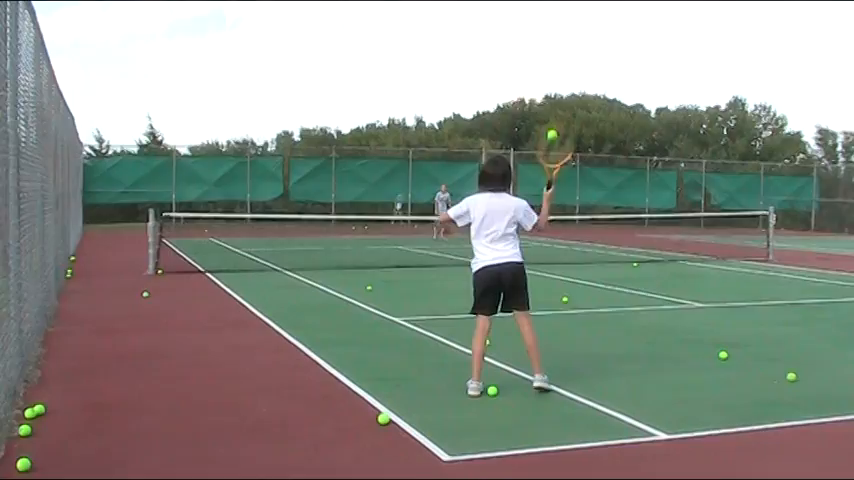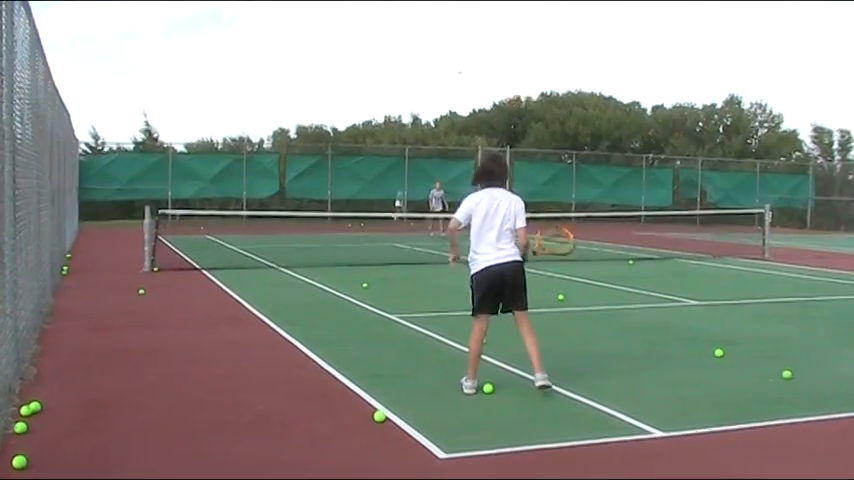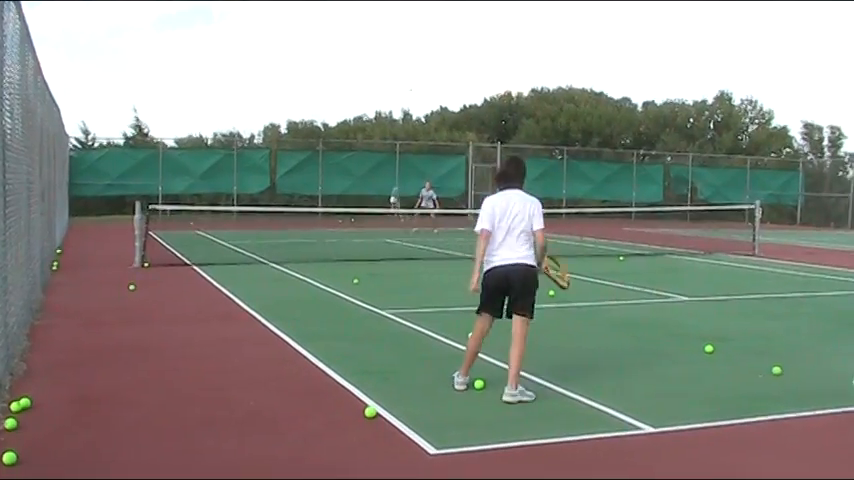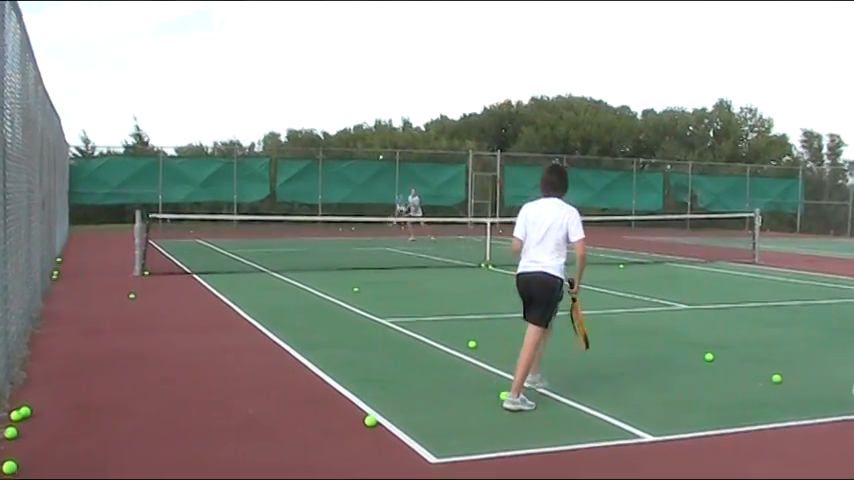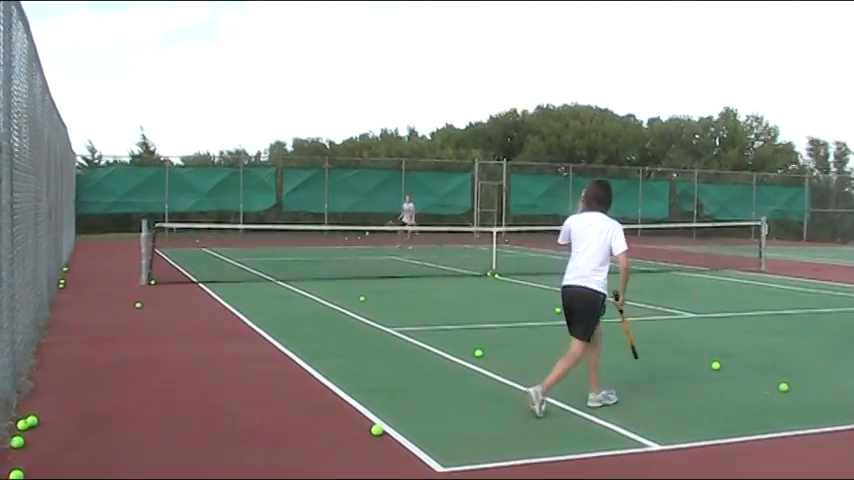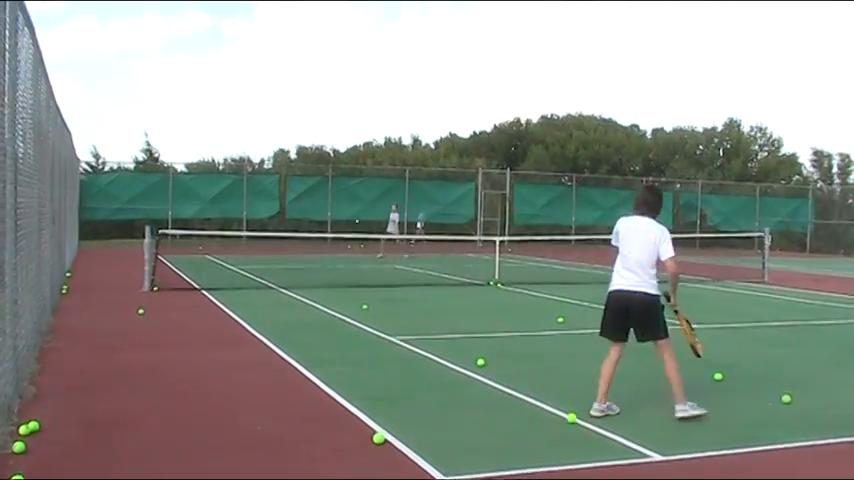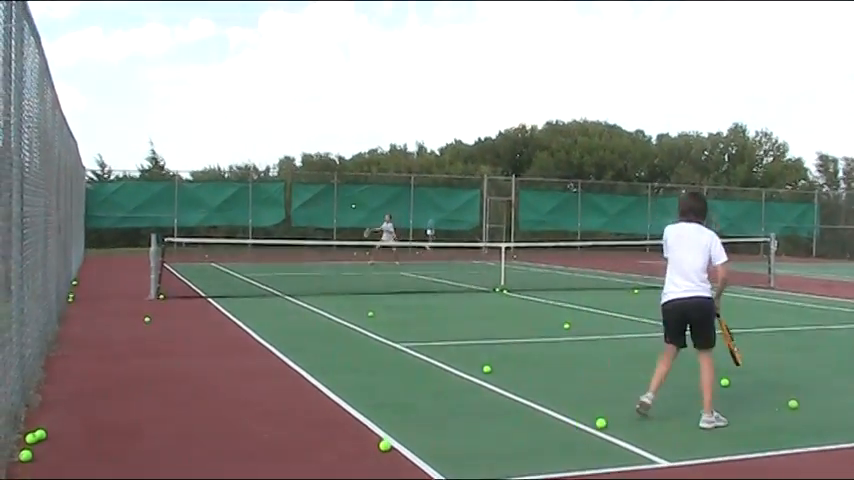
dt=0.3s
person 1, frame 1
left shoulder: (473, 202)
right shoulder: (518, 204)
left elbow: (444, 219)
right elbow: (540, 225)
left wrist: (464, 222)
right wrist: (547, 199)
left hip: (485, 269)
right hip: (513, 266)
left knee: (482, 327)
right knee: (524, 321)
left ankle: (475, 382)
right ankle: (539, 376)
person 1, frame 2
left shoulder: (474, 199)
right shoulder: (515, 201)
left elbow: (453, 227)
right elbow: (523, 242)
left wrist: (454, 251)
right wrist: (521, 256)
left hip: (484, 269)
right hip: (512, 266)
left knee: (480, 326)
right knee: (524, 323)
left ankle: (470, 380)
right ankle: (540, 374)
person 1, frame 3
left shoulder: (491, 201)
right shoulder: (532, 203)
left elbow: (483, 237)
right elbow: (541, 242)
left wrist: (476, 272)
right wrist: (538, 266)
left hip: (495, 269)
right hip: (523, 268)
left knee: (482, 325)
right knee: (519, 331)
left ankle: (462, 376)
right ankle: (512, 388)
person 1, frame 4
left shoulder: (528, 208)
right shoulder: (569, 212)
left elbow: (516, 246)
right elbow: (580, 252)
right wrist: (577, 281)
left hip: (525, 274)
right hip: (549, 278)
left knee: (535, 329)
right knee: (535, 336)
left ankle: (532, 375)
right ankle: (514, 395)
person 1, frame 5
left shoulder: (573, 220)
right shoulder: (612, 226)
right elbow: (624, 264)
right wrist: (621, 293)
left hip: (568, 287)
right hip: (591, 292)
left knee: (594, 338)
right knee: (578, 350)
left ankle: (596, 392)
right ankle: (541, 389)
person 1, frame 6
left shoulder: (622, 223)
right shoulder: (660, 231)
right elbow: (672, 269)
right wrist: (673, 293)
left hip: (617, 293)
right hip: (646, 295)
left knee: (615, 350)
right knee: (665, 350)
left ankle: (600, 403)
right ankle: (681, 404)
person 1, frame 7
left shoulder: (670, 231)
right shoulder: (710, 236)
right elbow: (722, 275)
right wrist: (717, 299)
left hip: (672, 300)
right hip: (700, 301)
left knee: (670, 352)
right knee: (706, 358)
left ankle: (649, 395)
right ankle: (708, 414)
